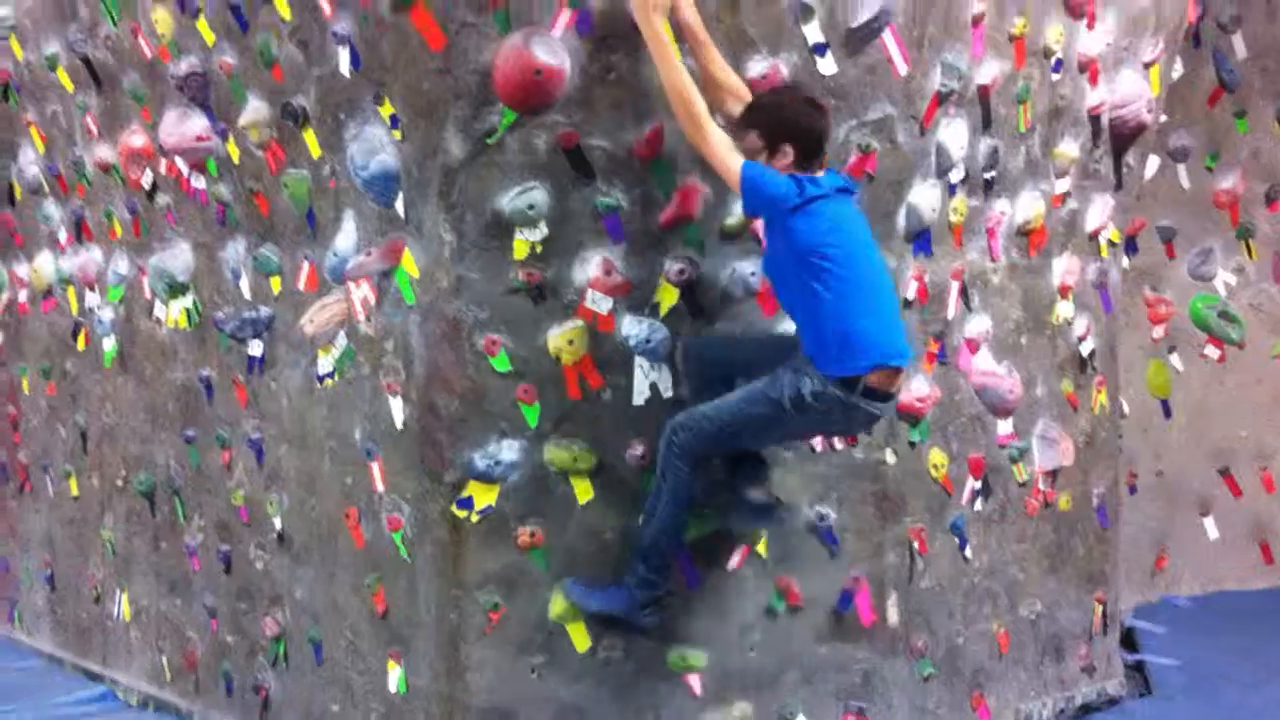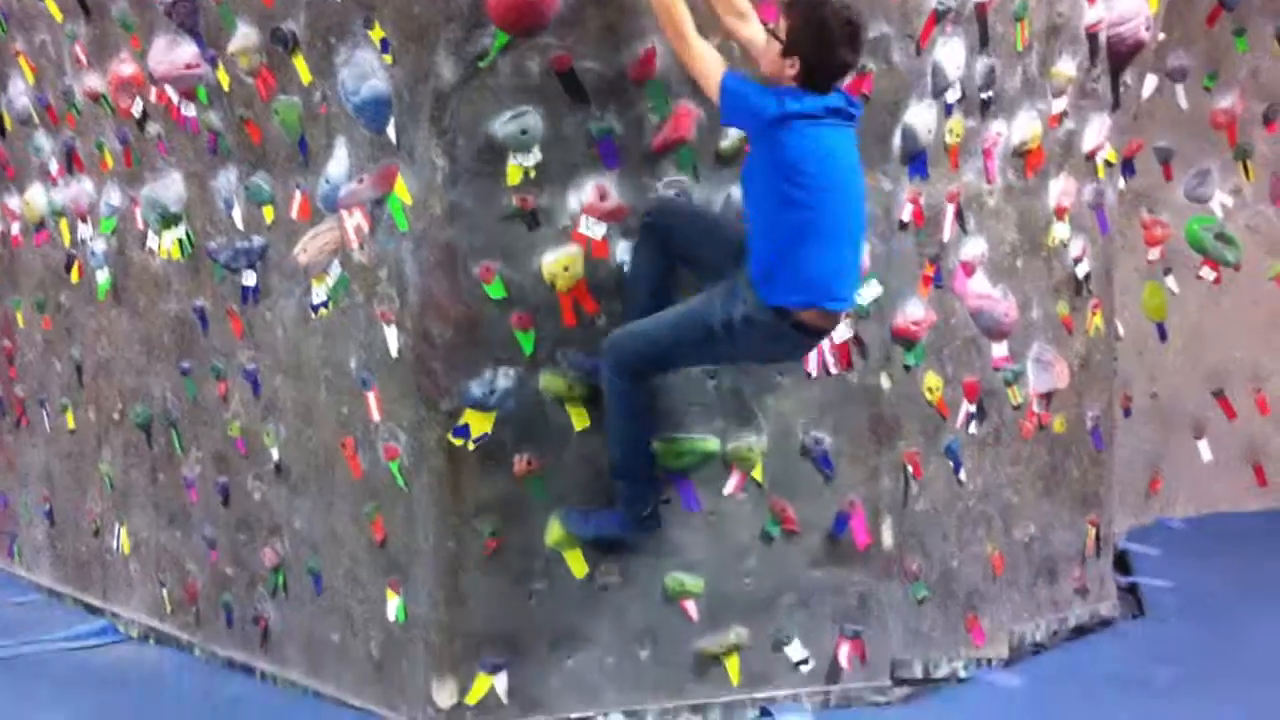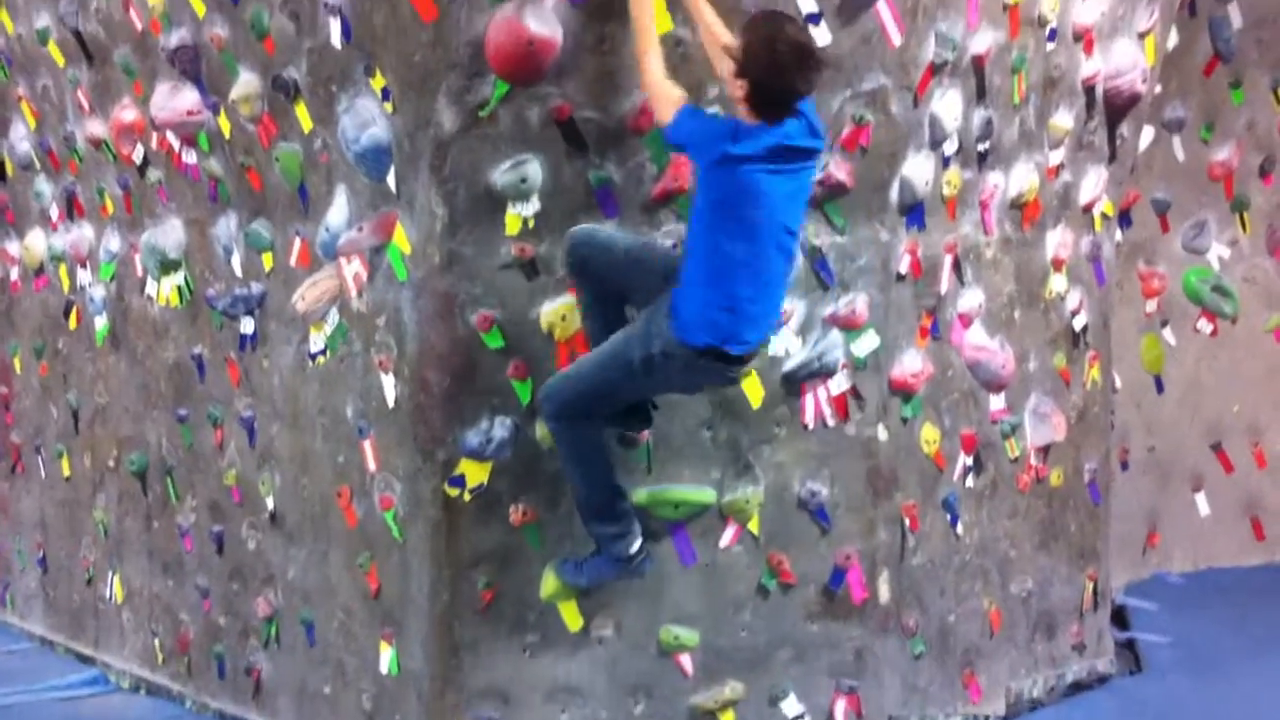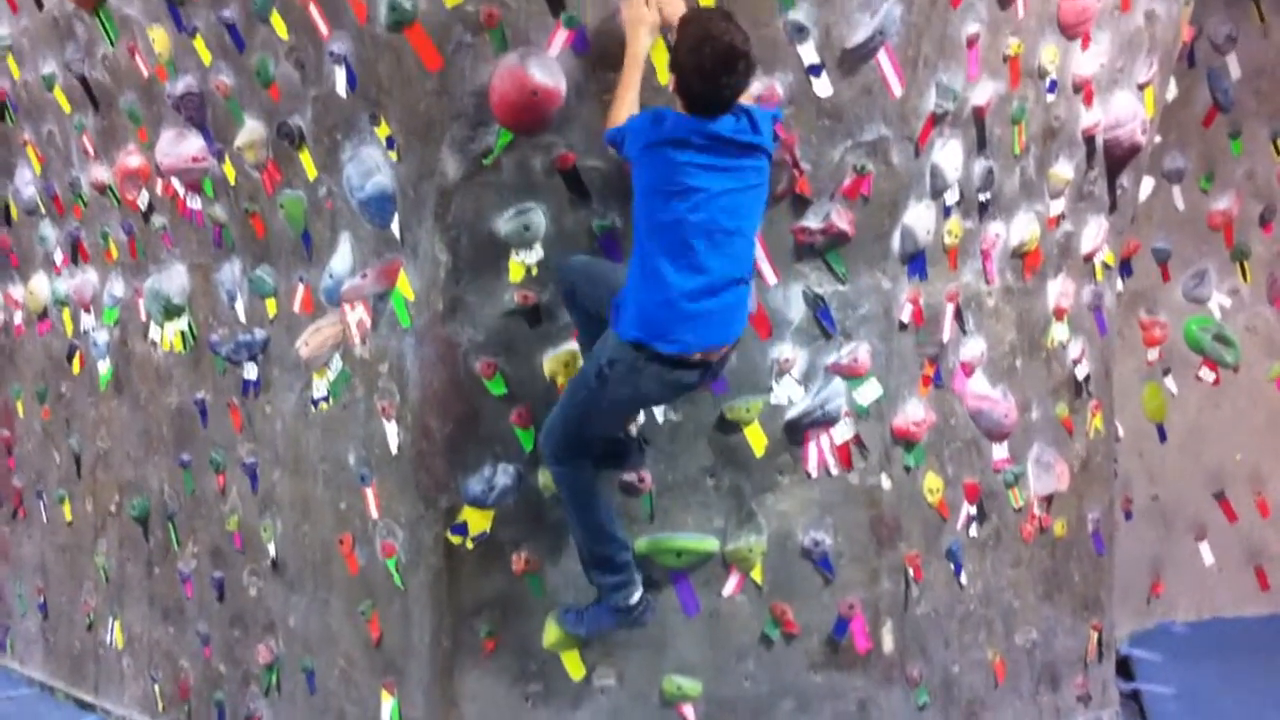
dt=0.3s
person 1, frame 1
left shoulder: (791, 199)
right shoulder: (824, 185)
left elbow: (700, 132)
right elbow: (737, 104)
left hip: (844, 387)
right hip: (836, 363)
left knee: (684, 439)
right knee: (699, 356)
left ankle: (641, 592)
right ankle: (744, 475)
person 1, frame 2
left shoulder: (776, 113)
right shoulder: (825, 103)
left hip: (781, 314)
right hip: (784, 276)
left knee: (622, 359)
right knee: (661, 220)
left ankle: (634, 509)
right ankle: (632, 368)
person 1, frame 3
left shoulder: (723, 142)
right shoulder: (802, 127)
left elbow: (653, 82)
right elbow: (747, 56)
left hip: (697, 343)
right hip: (736, 315)
left knee: (562, 404)
right knee: (586, 246)
left ankle: (621, 546)
right ankle: (624, 394)
person 1, frame 4
left shoulder: (655, 135)
right shoulder: (758, 132)
left elbow: (617, 119)
right elbow: (731, 84)
left hip: (653, 349)
right hip: (716, 347)
left knee: (562, 447)
right knee: (575, 274)
left ankle: (622, 593)
right ankle: (615, 436)
